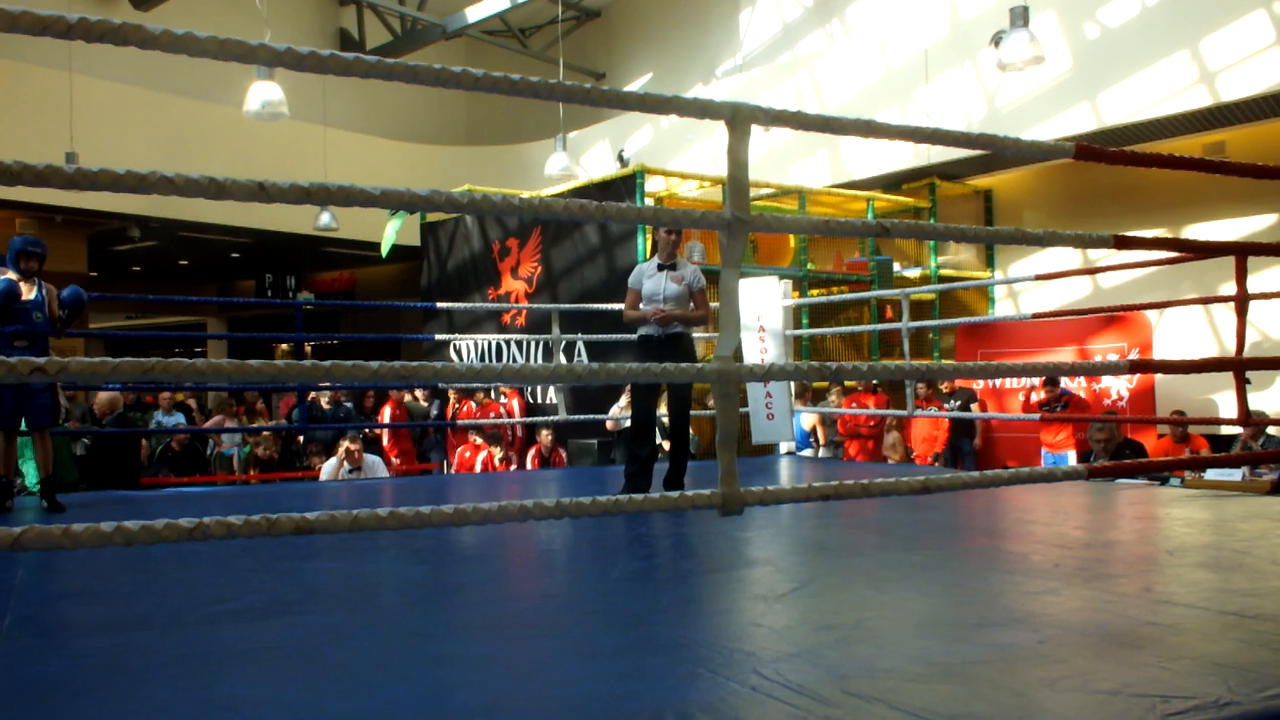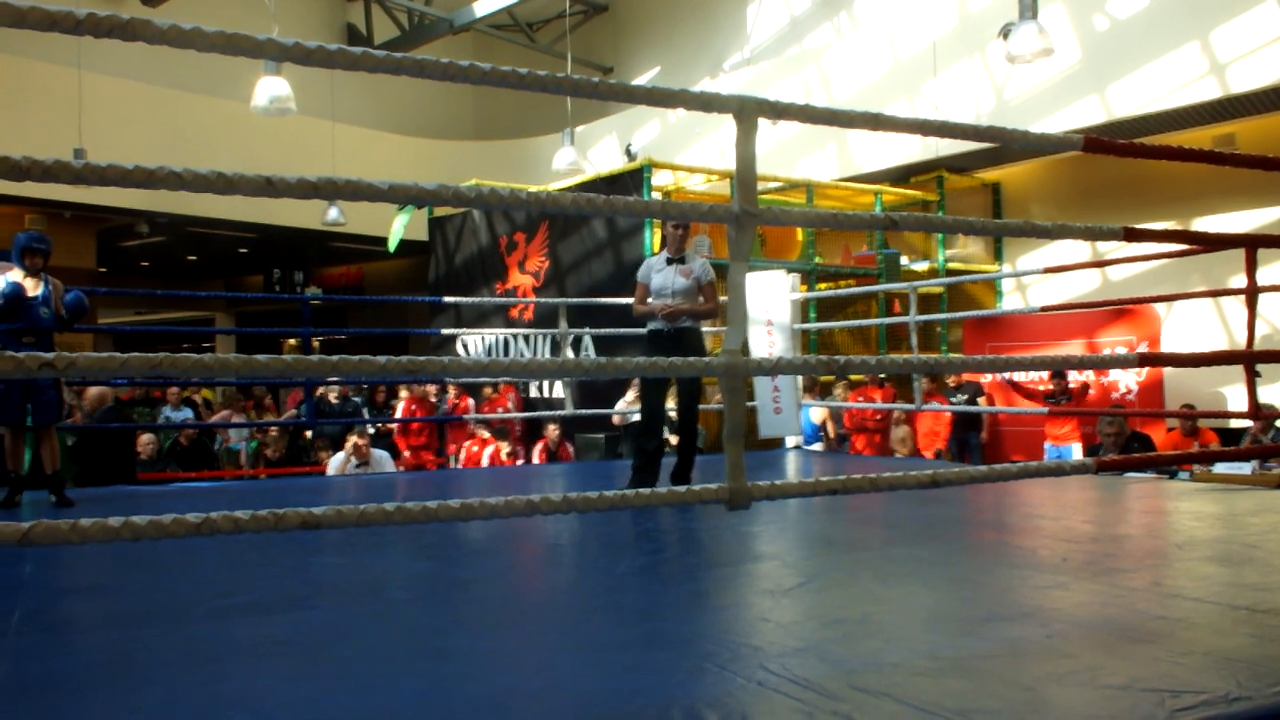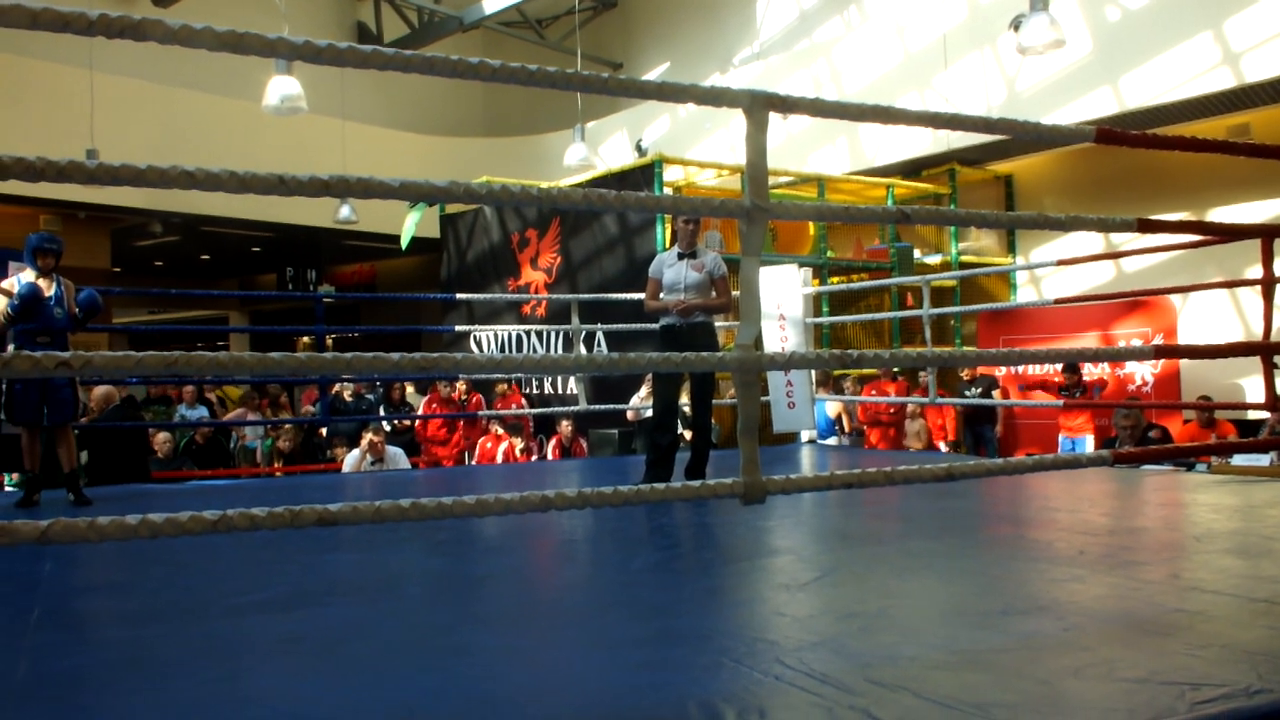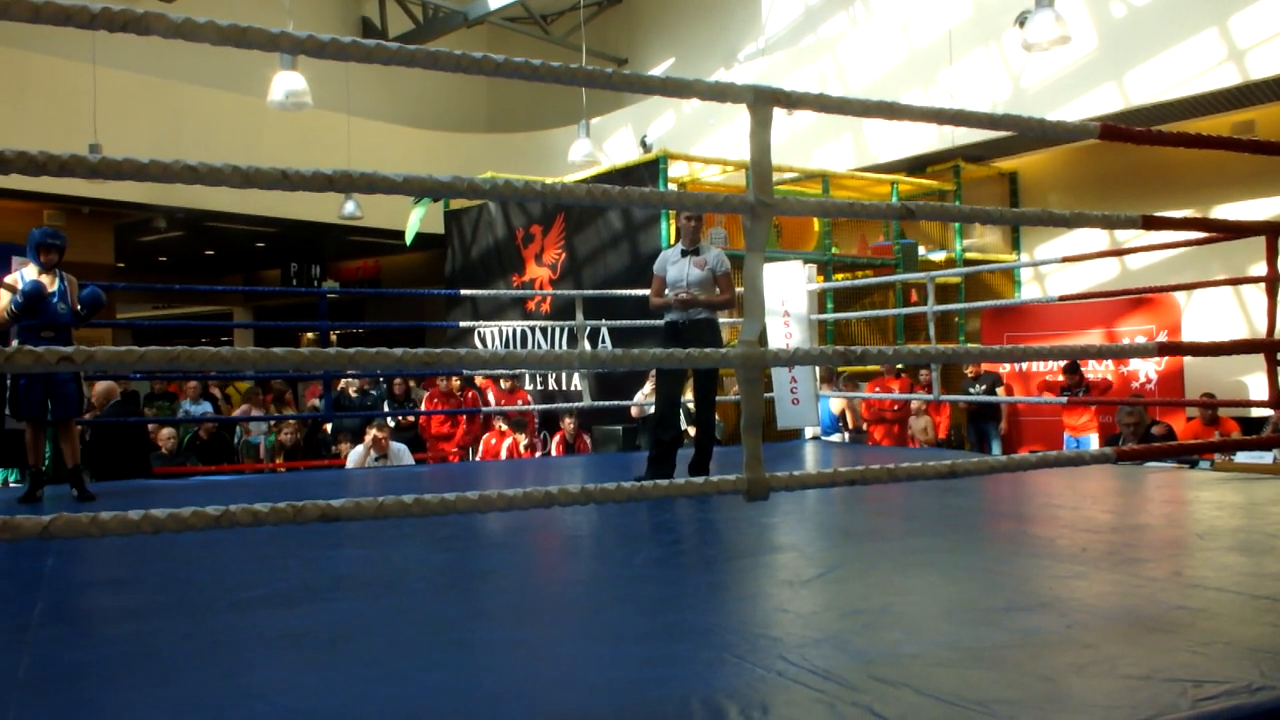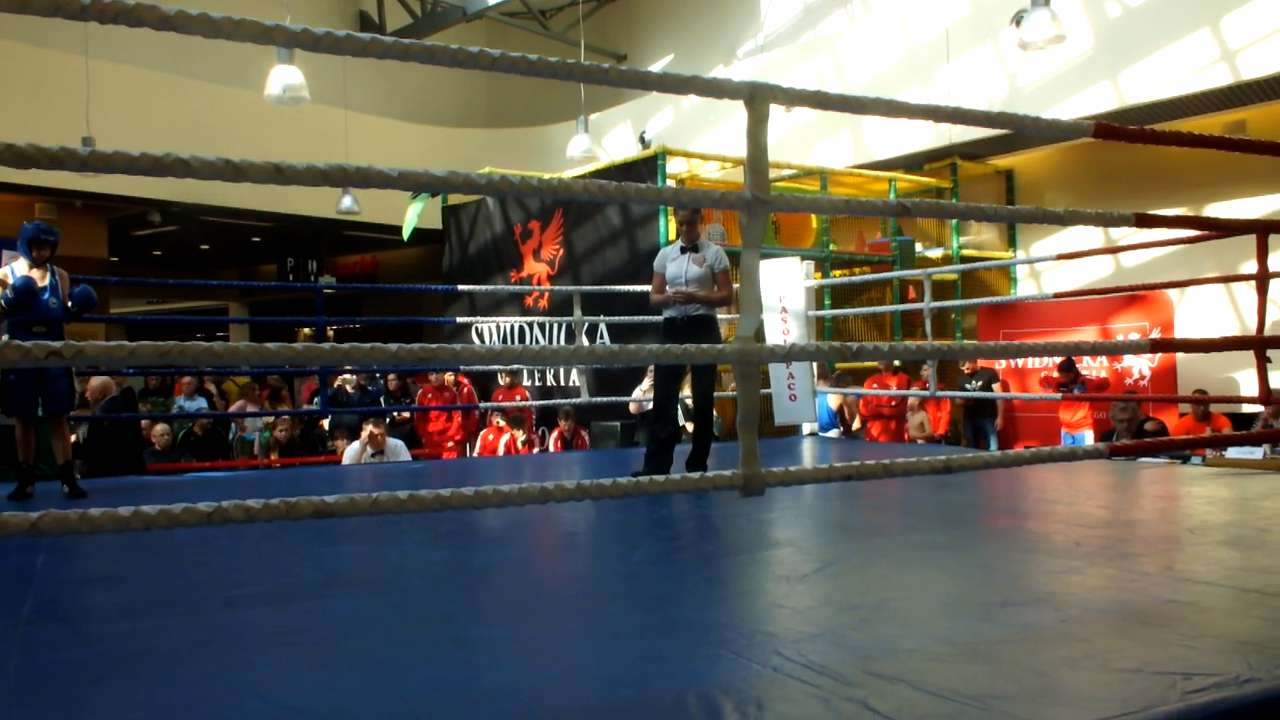
dt=0.4s
person 1, frame 1
left shoulder: (48, 290)
left elbow: (56, 331)
left wrist: (68, 314)
left hip: (38, 361)
left knee: (41, 428)
left ankle: (47, 491)
person 1, frame 2
left shoulder: (54, 285)
left elbow: (59, 326)
left wrist: (70, 316)
left hip: (43, 357)
left knee: (47, 424)
left ankle: (55, 486)
person 1, frame 3
left shoulder: (65, 286)
left elbow: (72, 327)
left wrist: (83, 315)
left knee: (63, 423)
right knee: (29, 425)
left ankle: (73, 484)
right ankle: (32, 486)
person 1, frame 4
left shoulder: (69, 281)
left elbow: (75, 322)
left wrist: (86, 310)
left knee: (67, 420)
right knee: (33, 421)
left ankle: (76, 480)
right ankle: (35, 481)
person 1, frame 5
left shoulder: (60, 276)
left wrist: (76, 307)
left knee: (58, 416)
right knee: (23, 417)
left ankle: (68, 477)
right ankle: (25, 478)
person 2, frame 1
left shoulder: (691, 271)
right shoulder: (641, 270)
left elbow: (704, 315)
right elbow: (628, 314)
left wrist: (676, 316)
right wrist: (648, 314)
left hip: (679, 346)
right hip: (648, 345)
left knee: (679, 416)
right knee: (642, 414)
left ankle: (674, 484)
right ankle: (635, 485)
person 2, frame 2
left shoulder: (700, 265)
right shoulder: (650, 265)
left elbow: (713, 308)
right elbow: (637, 308)
left wrist: (684, 310)
right wrist: (655, 309)
left hip: (688, 340)
right hip: (657, 340)
left knee: (688, 410)
right knee: (650, 408)
left ankle: (682, 478)
right ankle: (642, 479)
person 2, frame 3
left shoulder: (712, 259)
right shoulder: (661, 260)
left elbow: (726, 302)
right elbow: (648, 303)
left wrist: (698, 305)
right wrist: (668, 305)
left hip: (701, 335)
right hip: (669, 335)
left knee: (701, 404)
right knee: (663, 404)
left ankle: (696, 473)
right ankle: (656, 474)
person 2, frame 4
left shoulder: (715, 256)
right shoulder: (666, 257)
left elbow: (729, 299)
right elbow: (653, 301)
left wrist: (699, 300)
right wrist: (671, 301)
left hip: (704, 331)
right hip: (673, 331)
left knee: (705, 401)
right knee: (666, 400)
left ankle: (700, 470)
right ankle: (659, 471)
person 2, frame 5
left shoulder: (714, 253)
right shoulder: (665, 254)
left elbow: (727, 296)
right elbow: (654, 297)
left wrist: (696, 297)
right wrist: (669, 297)
left hip: (703, 328)
right hip: (672, 328)
left knee: (703, 397)
right knee: (664, 397)
left ankle: (697, 465)
right ankle: (656, 466)
